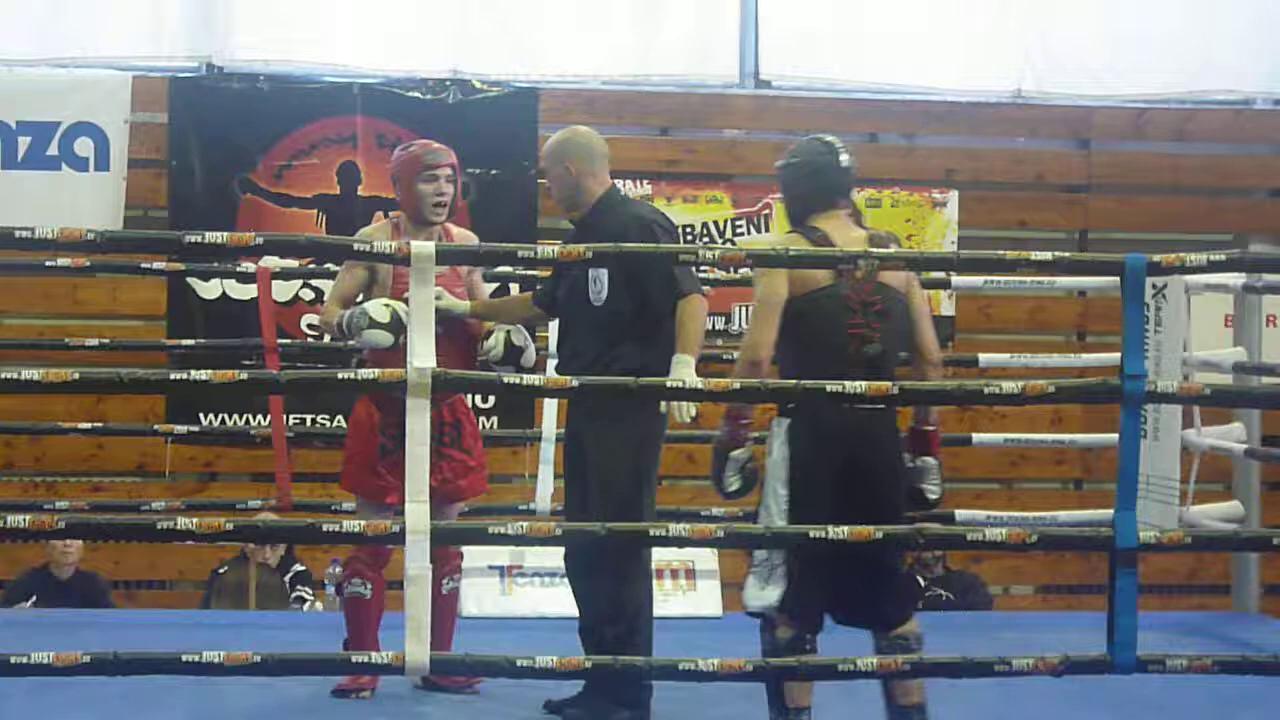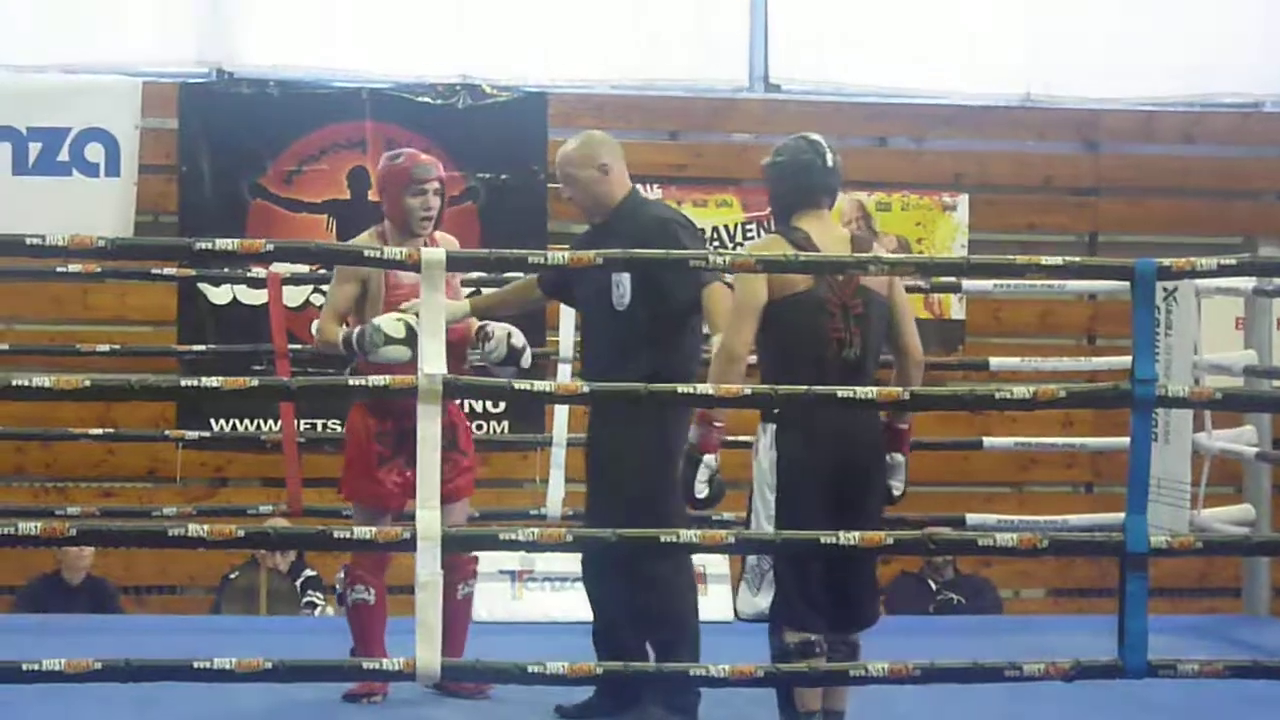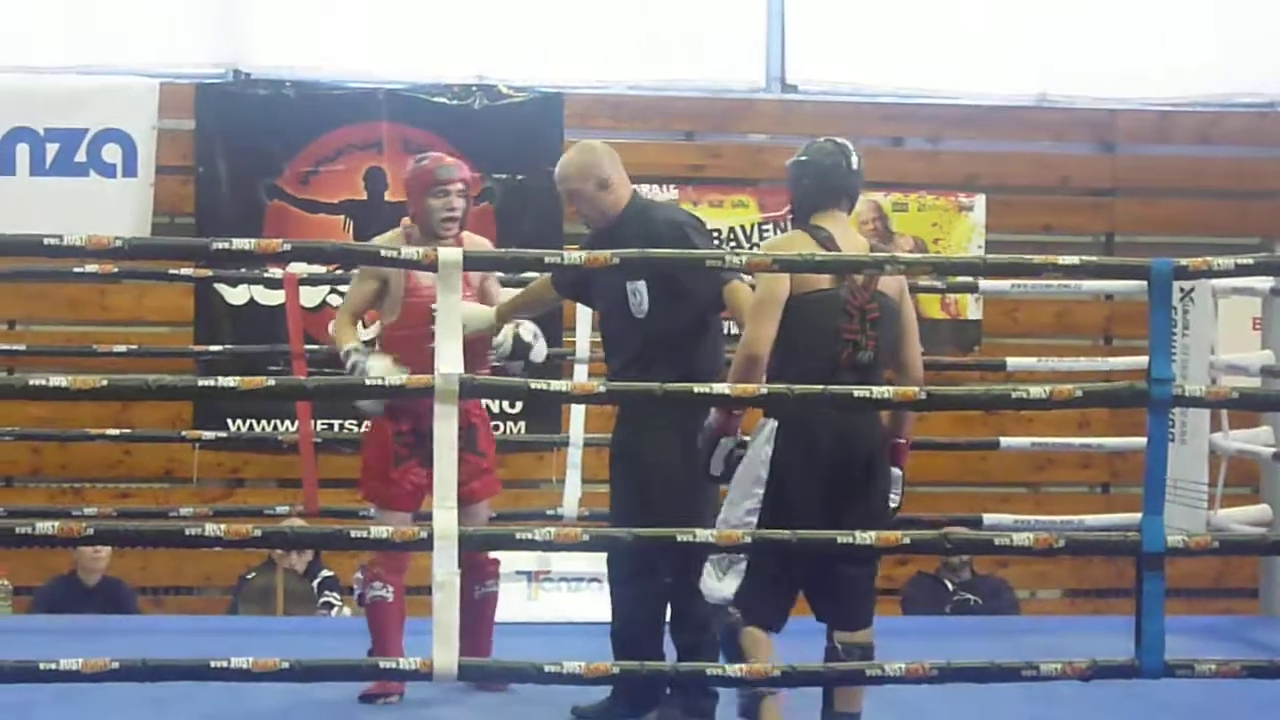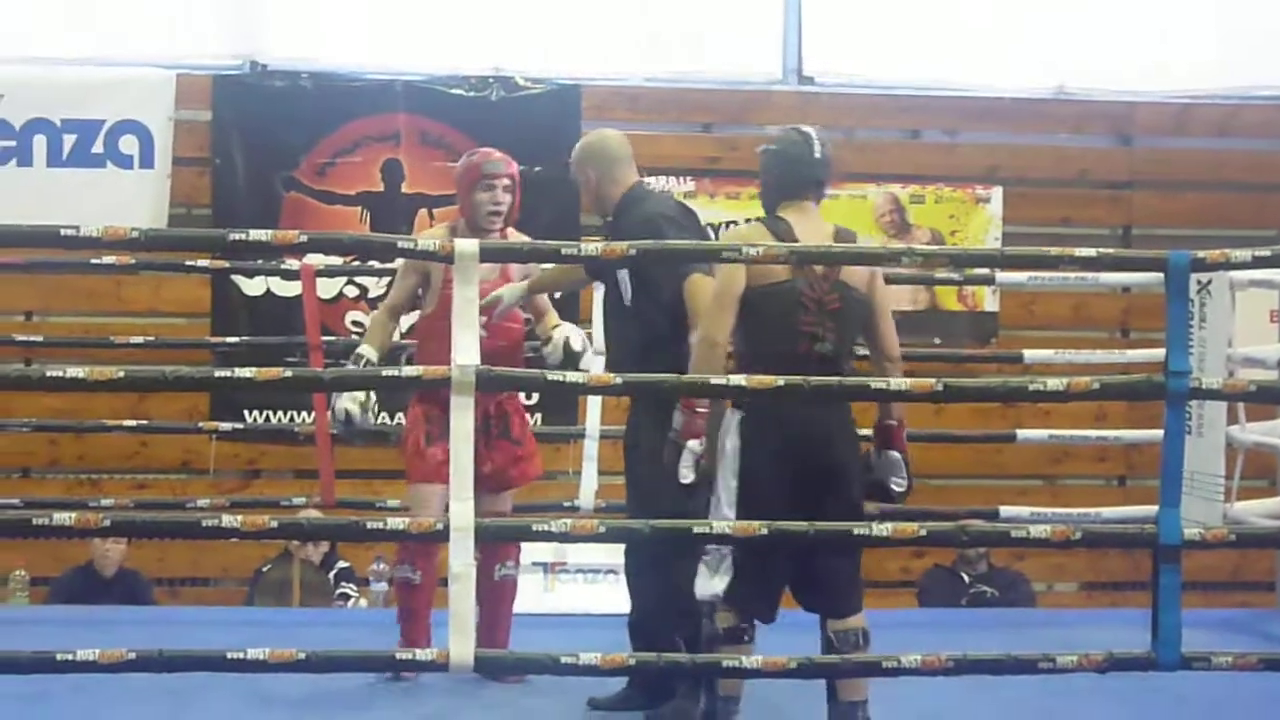
dt=0.4s
person 1, frame 1
left shoulder: (640, 224)
right shoulder: (582, 237)
left elbow: (689, 296)
right elbow: (544, 302)
left wrist: (683, 363)
right wrist: (467, 308)
left hip: (630, 408)
right hip: (589, 406)
left knee: (619, 545)
right knee: (586, 548)
person 1, frame 2
left shoulder: (659, 226)
right shoulder: (594, 241)
left elbow: (711, 286)
right elbow: (538, 286)
right wrist: (468, 308)
left hip: (655, 411)
right hip: (610, 411)
left knee: (658, 546)
right knee: (604, 550)
person 1, frame 3
left shoulder: (668, 229)
right shoulder: (602, 245)
left elbow: (729, 288)
right elbow: (555, 285)
right wrist: (494, 316)
left hip: (684, 413)
right hip: (636, 413)
left knee: (687, 549)
right knee: (631, 554)
person 1, frame 4
left shoulder: (655, 216)
right shoulder: (627, 224)
left elbow: (695, 276)
right elbow: (586, 267)
right wrist: (524, 289)
left hip: (679, 401)
right hip: (652, 402)
left knee: (683, 536)
right knee: (649, 541)
person 2, frame 1
left shoulder: (785, 252)
left elbow: (756, 354)
right elbow: (930, 359)
left wrist: (732, 432)
right wrist: (925, 442)
left hip: (811, 430)
right hip: (877, 431)
left knee: (792, 588)
right knee: (887, 584)
person 2, frame 2
left shoulder: (767, 253)
left elbow: (733, 353)
right elbow: (912, 359)
left wrist: (705, 436)
right wrist: (896, 435)
left hip: (796, 434)
right hip: (861, 433)
left knee: (791, 592)
right knee: (846, 589)
person 2, frame 3
left shoulder: (786, 248)
right shoulder: (888, 266)
left elbow: (756, 349)
right elbow: (912, 373)
left wrist: (723, 419)
right wrist: (894, 450)
left hip: (796, 431)
right hip: (861, 436)
left knee: (749, 583)
right knee: (851, 593)
person 2, frame 4
left shoulder: (748, 241)
left elbow: (714, 342)
right elbow: (889, 357)
right wrist: (890, 436)
left hip: (762, 422)
right hip: (830, 426)
left knee: (739, 577)
right knee: (838, 581)
person 3, frame 1
left shoulder: (465, 244)
right shoulder: (376, 241)
right elbow: (330, 310)
right wrist: (356, 322)
left hip: (449, 407)
right hip: (388, 406)
left knee: (445, 537)
right knee: (374, 537)
person 3, frame 2
left shoulder: (447, 248)
right shoulder: (363, 255)
right elbow: (324, 328)
left wrist: (487, 334)
right wrist: (362, 340)
left hip: (442, 412)
right hip: (383, 415)
right knee: (372, 543)
left ankle: (450, 665)
right ankle: (372, 668)
person 3, frame 3
left shoulder: (478, 251)
right shoulder: (386, 253)
right elbow: (343, 320)
left wrist: (518, 333)
right wrist: (360, 360)
left hip: (464, 414)
right hip: (402, 417)
right knee: (391, 541)
left ankle: (475, 660)
person 3, frame 4
right shoulder: (431, 247)
left elbow: (542, 311)
right elbow: (389, 312)
left wrist: (561, 335)
right wrist: (360, 367)
left hip: (498, 406)
right hip: (437, 403)
left knee: (498, 525)
right knee: (425, 521)
left ankle: (493, 648)
right ankle: (413, 640)
